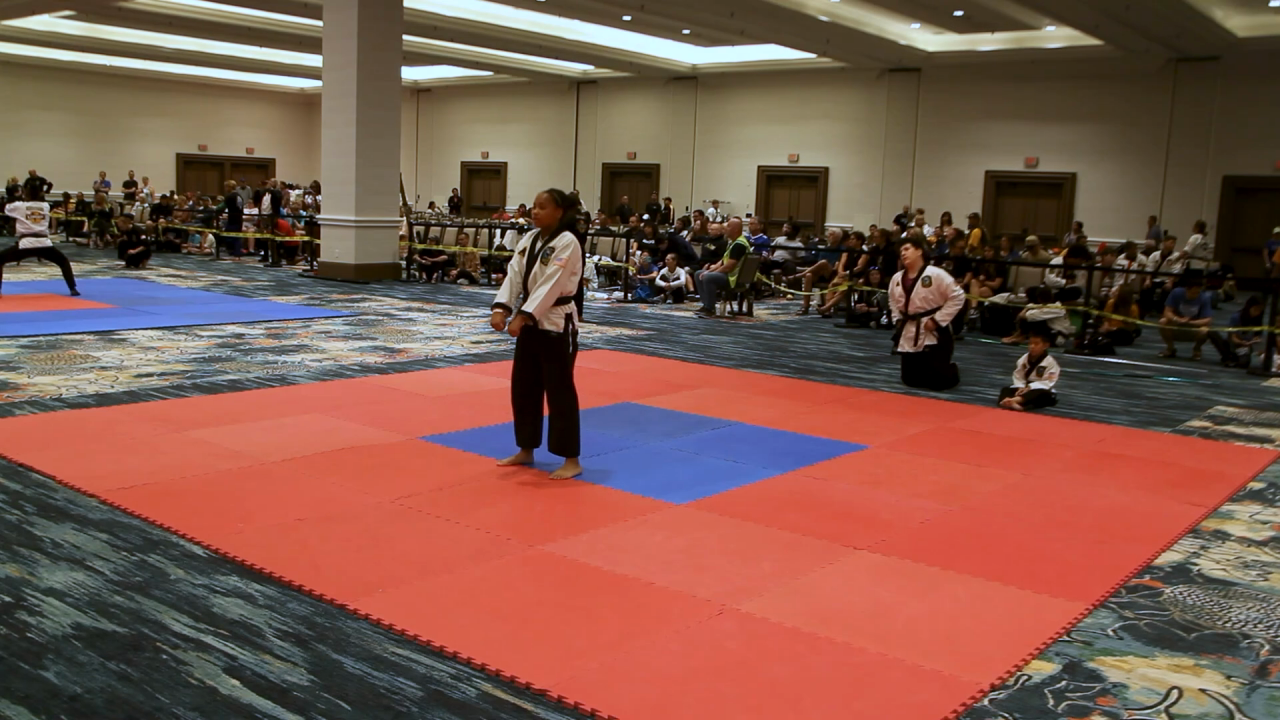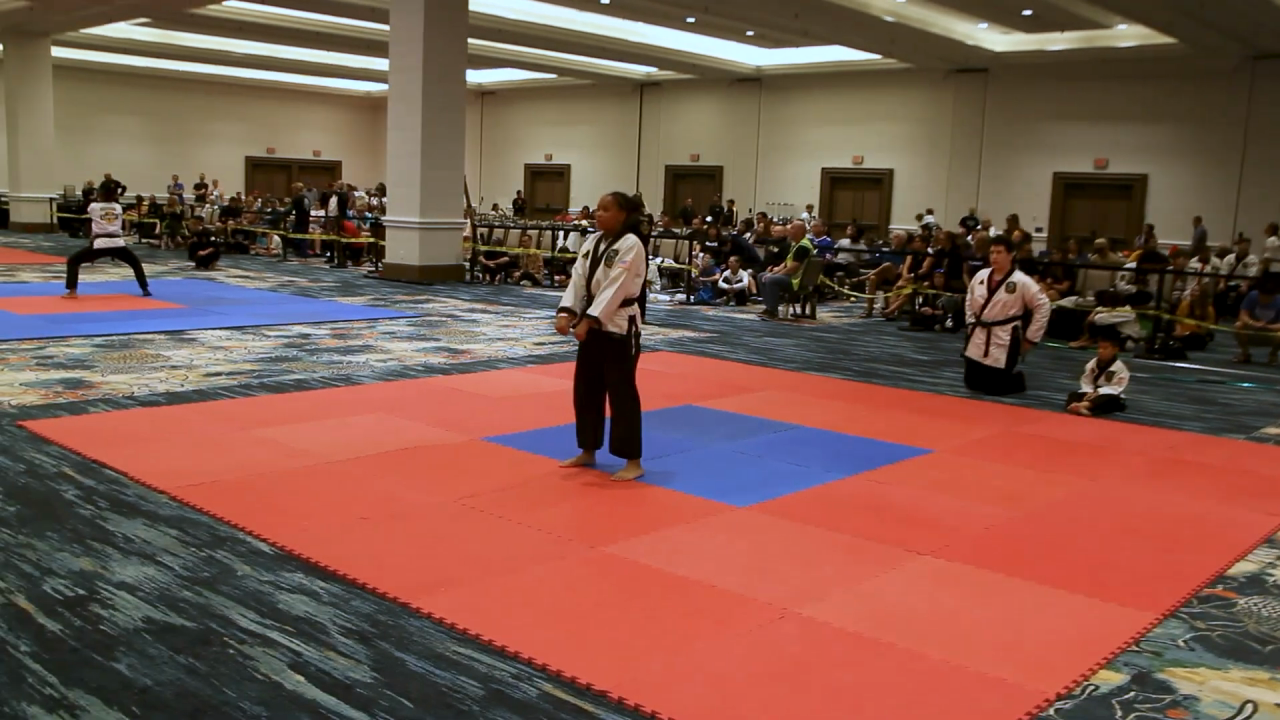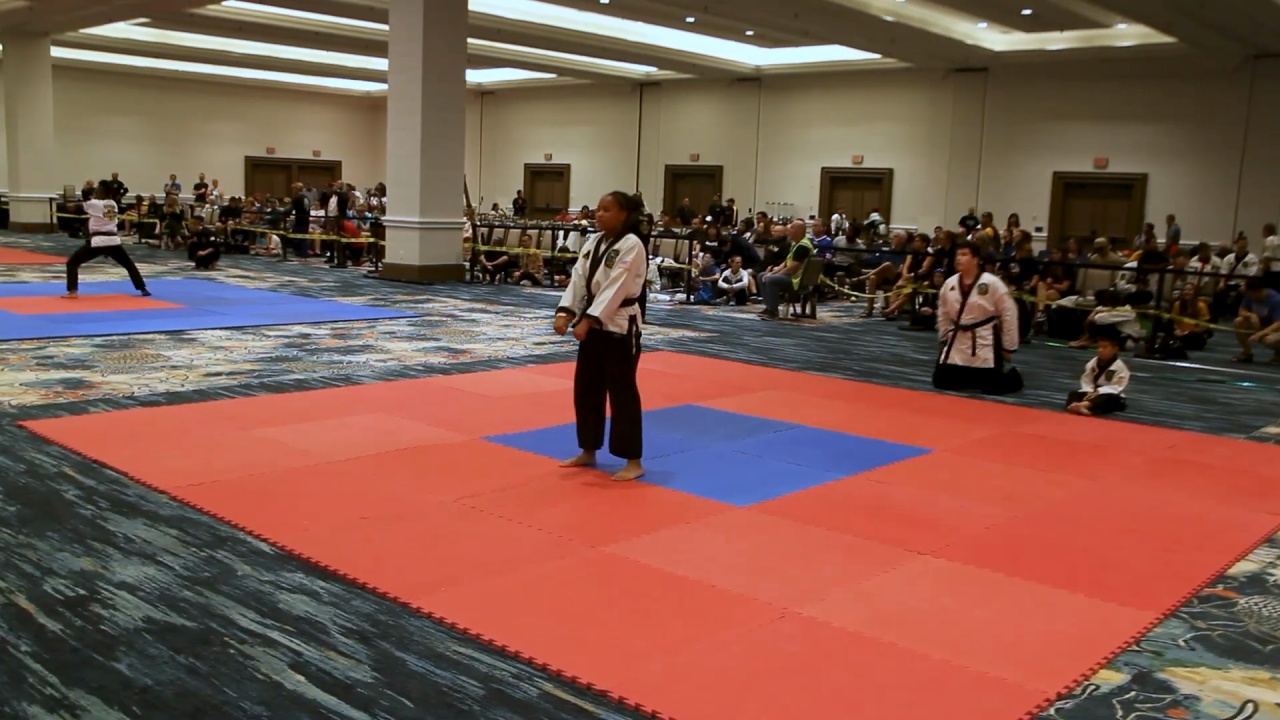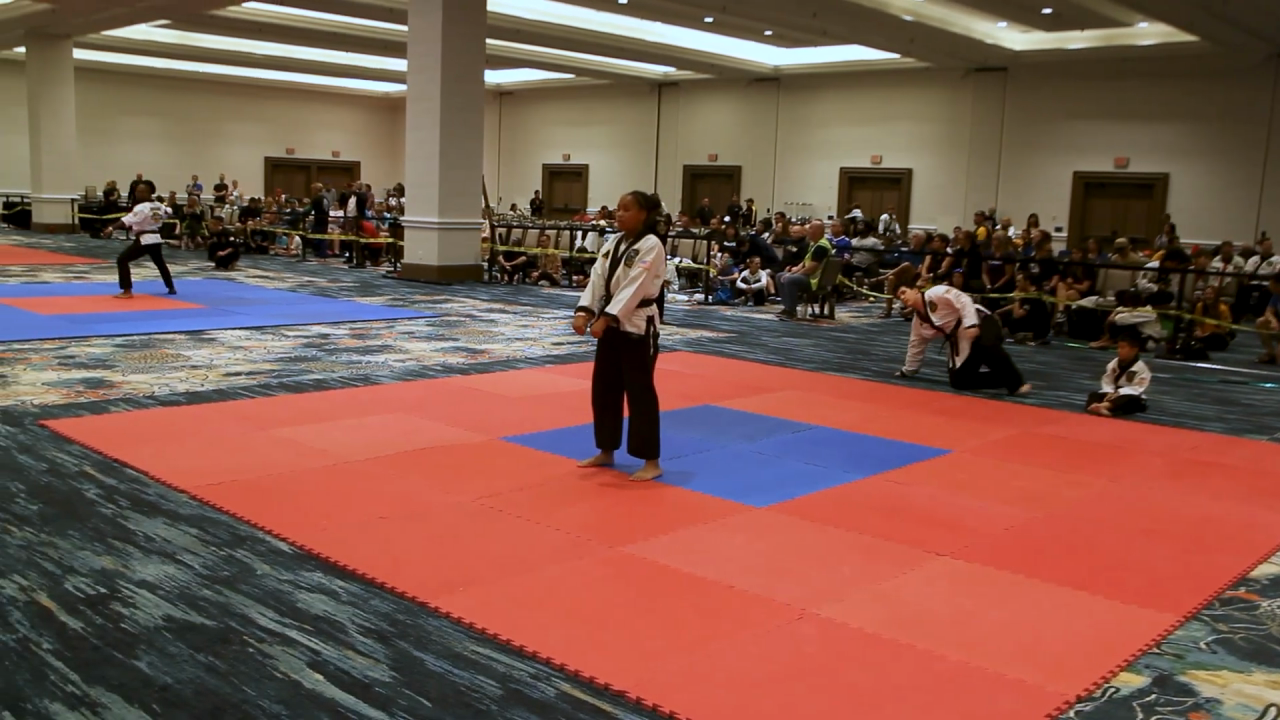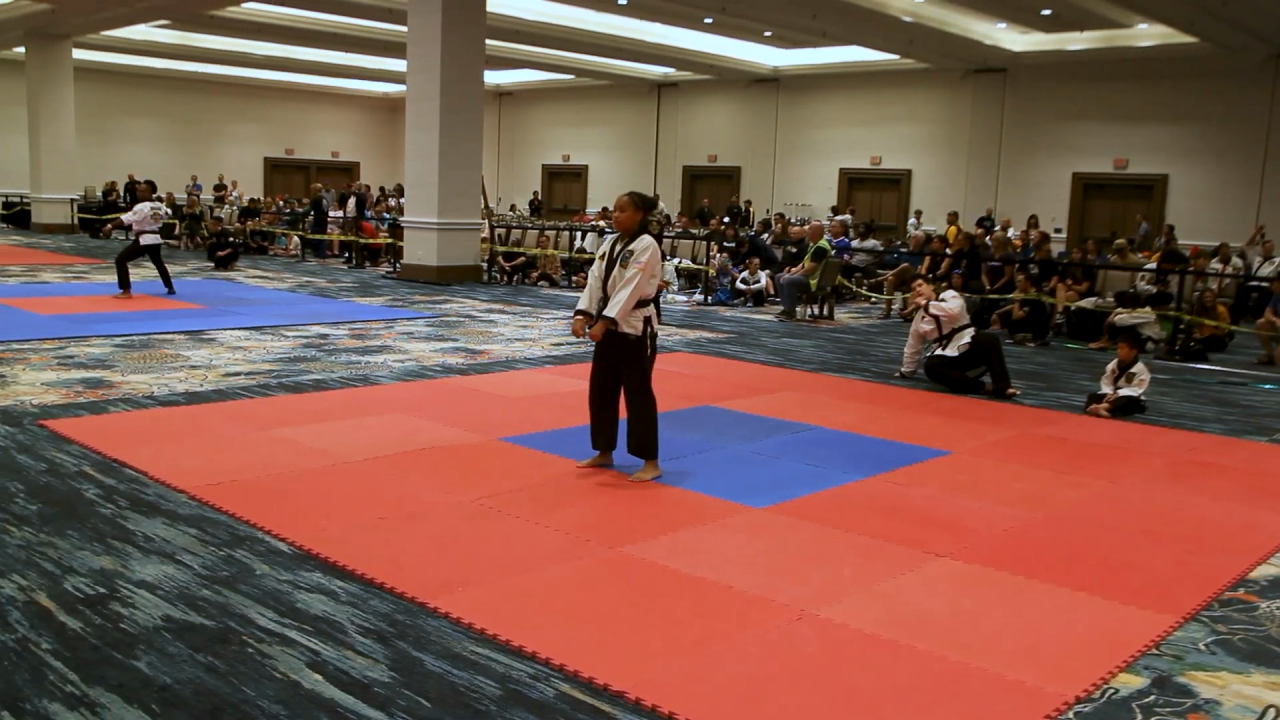
dt=0.7s
person 1, frame 1
left shoulder: (567, 243)
right shoulder: (529, 239)
left elbow: (550, 284)
right elbow: (515, 275)
left wrist: (521, 316)
right wrist: (501, 309)
left hip: (556, 323)
right hip: (530, 321)
left knee: (560, 391)
right knee: (523, 388)
left ankle: (571, 460)
right ankle: (526, 450)
person 1, frame 2
left shoulder: (631, 245)
right shoulder: (592, 242)
left elbow: (614, 287)
right elbow: (578, 279)
left wrist: (587, 320)
right wrist: (566, 312)
left hip: (619, 325)
right hip: (592, 322)
left knee: (622, 392)
right knee: (586, 389)
left ankle: (633, 462)
right ankle: (588, 452)
person 1, frame 3
left shoulder: (632, 245)
right shoulder: (593, 242)
left elbow: (615, 287)
right elbow: (578, 279)
left wrist: (588, 320)
right wrist: (565, 312)
left hip: (620, 325)
right hip: (593, 322)
left knee: (623, 392)
right knee: (586, 389)
left ankle: (634, 461)
right ankle: (589, 451)
person 1, frame 4
left shoulder: (651, 246)
right shoulder: (613, 242)
left elbow: (634, 287)
right elbow: (598, 278)
left wrist: (604, 318)
right wrist: (584, 311)
left hip: (638, 325)
right hip: (611, 323)
left knee: (640, 393)
right knee: (604, 389)
left ankle: (652, 462)
right ankle: (607, 452)
person 1, frame 5
left shoulder: (646, 246)
right shoulder: (610, 243)
left elbow: (630, 288)
right elbow: (595, 281)
left wrist: (603, 322)
right wrist: (583, 315)
left hip: (636, 326)
right hip: (609, 324)
left knee: (638, 393)
right knee: (600, 390)
left ankle: (651, 462)
right ankle: (604, 452)
